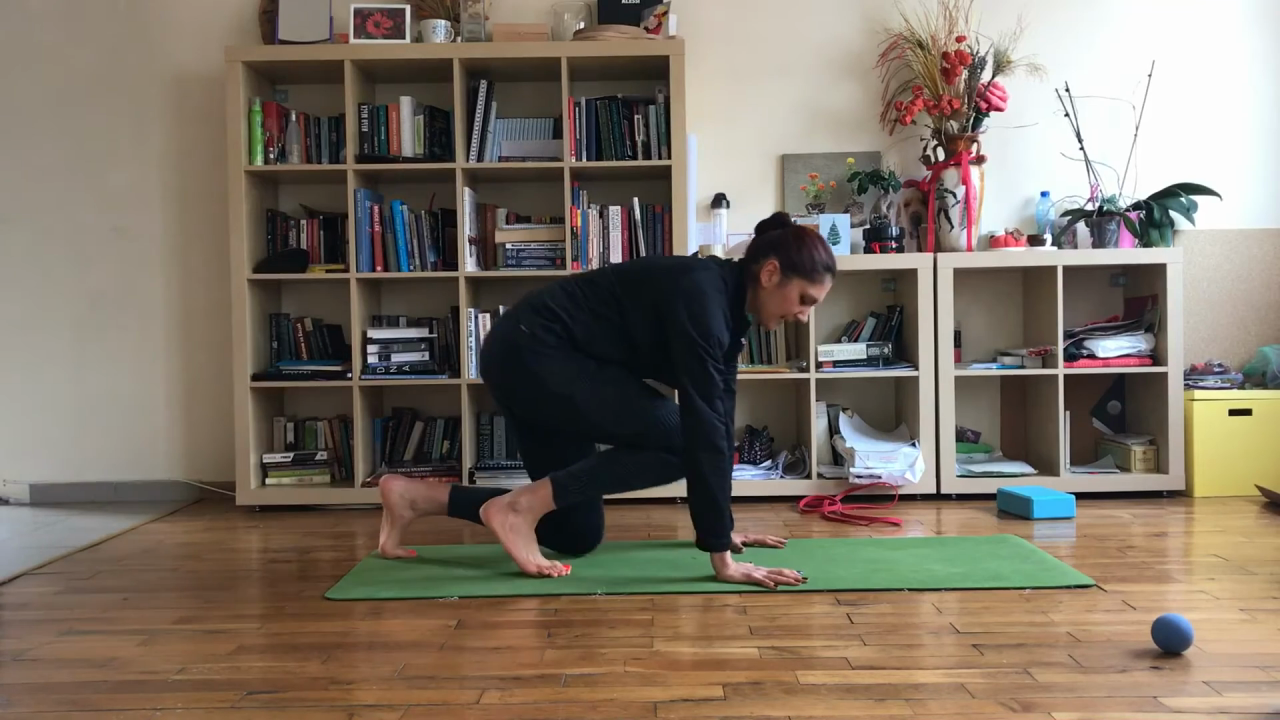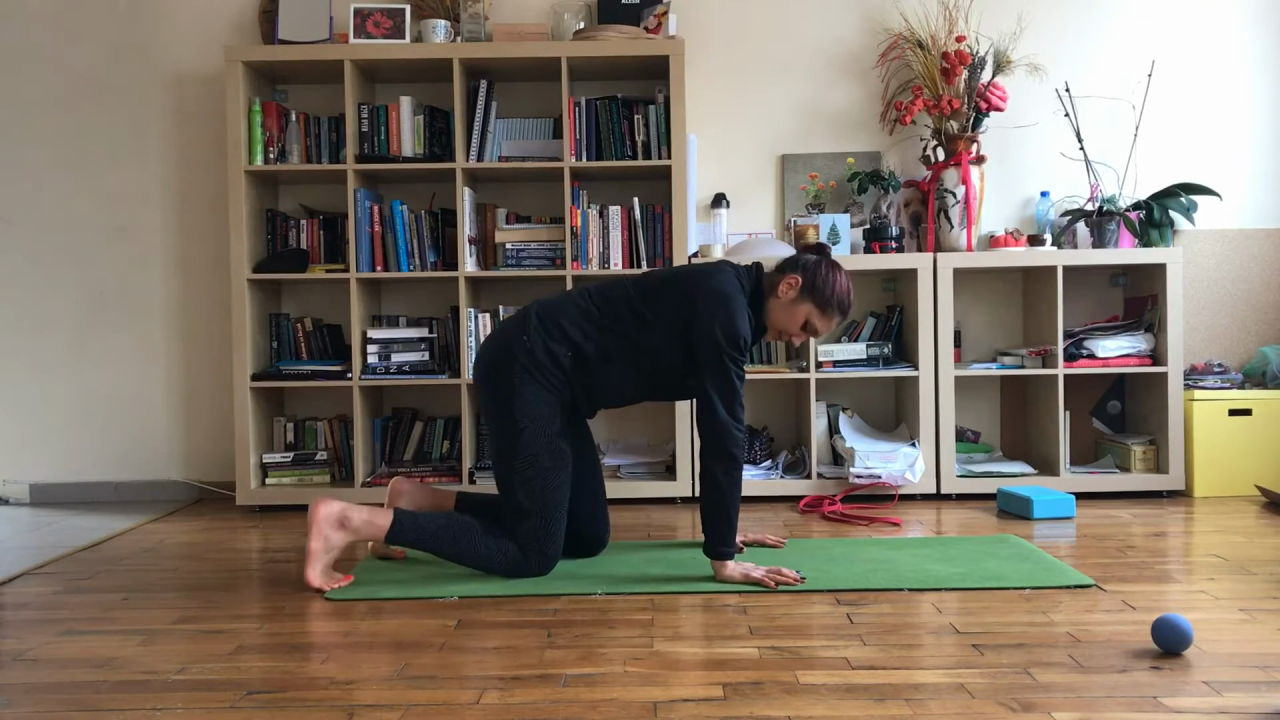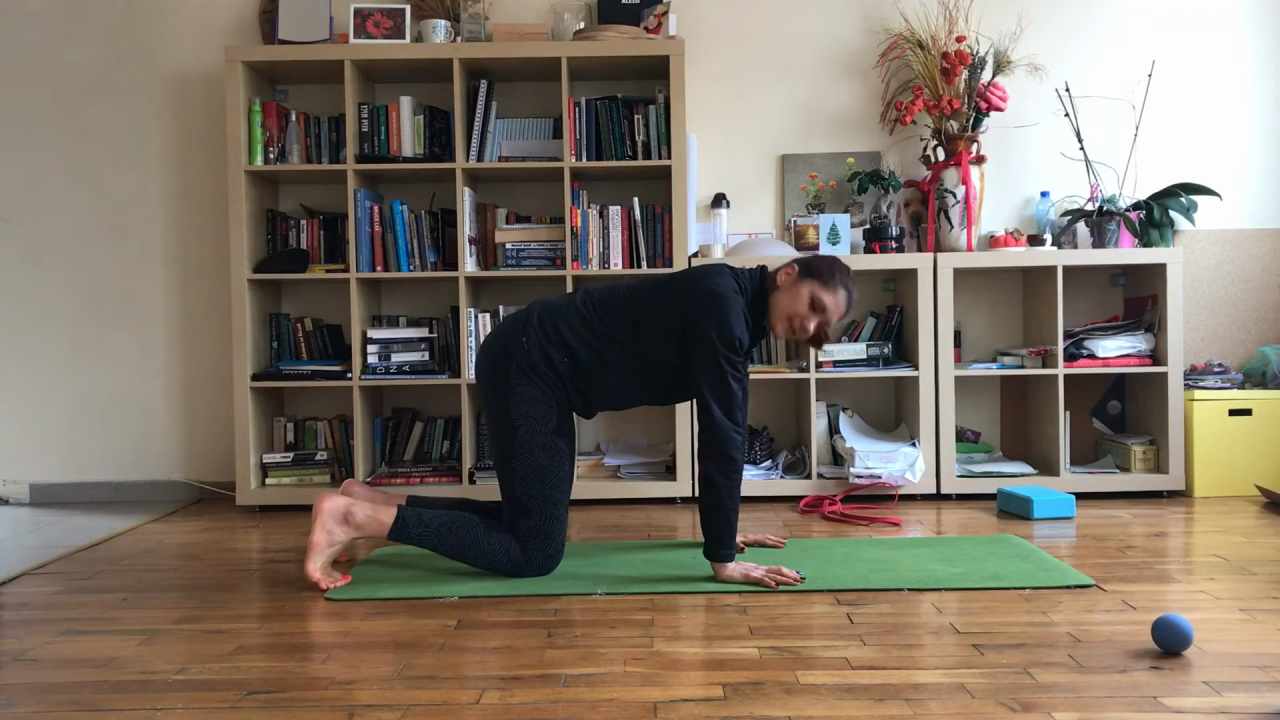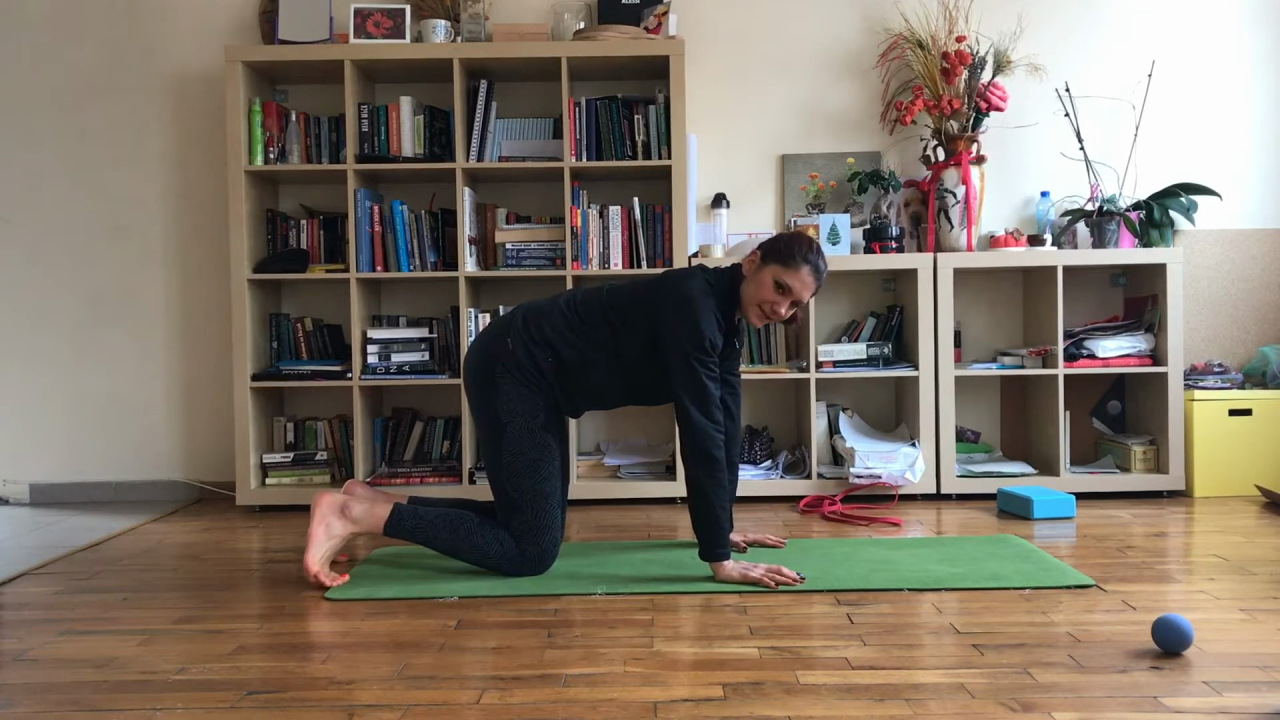
dt=1s
person 1, frame 1
left shoulder: (729, 306)
right shoulder: (703, 295)
left elbow: (719, 417)
right elbow: (704, 425)
left wrist: (719, 527)
right wrist: (722, 557)
left hip: (535, 359)
right hip: (528, 350)
left knee: (577, 534)
right knee: (677, 440)
left ankle: (413, 496)
right ankle: (519, 508)
person 1, frame 2
left shoulder: (734, 306)
right shoulder: (725, 301)
left elbow: (718, 424)
right elbow: (721, 432)
left wrist: (723, 529)
right wrist: (723, 558)
left hip: (539, 371)
right hip: (525, 367)
left knee: (589, 536)
right knee: (533, 553)
left ankle: (419, 499)
right ankle: (346, 521)
person 1, frame 3
left shoulder: (742, 314)
right shoulder: (723, 301)
left elbow: (731, 425)
right elbow: (719, 433)
left wrist: (725, 527)
right wrist: (723, 559)
left hip: (538, 368)
right hip: (525, 365)
left knee: (532, 523)
right knee: (535, 552)
left ankle: (371, 499)
right ankle: (351, 516)
person 1, frame 4
left shoulder: (724, 316)
right shoulder: (695, 303)
left elbow: (724, 426)
right elbow: (700, 432)
left wrist: (723, 527)
right wrist: (720, 558)
left hip: (533, 376)
right hip: (512, 368)
left knee: (535, 525)
right knee: (532, 550)
left ankle: (373, 500)
right ankle: (351, 513)
